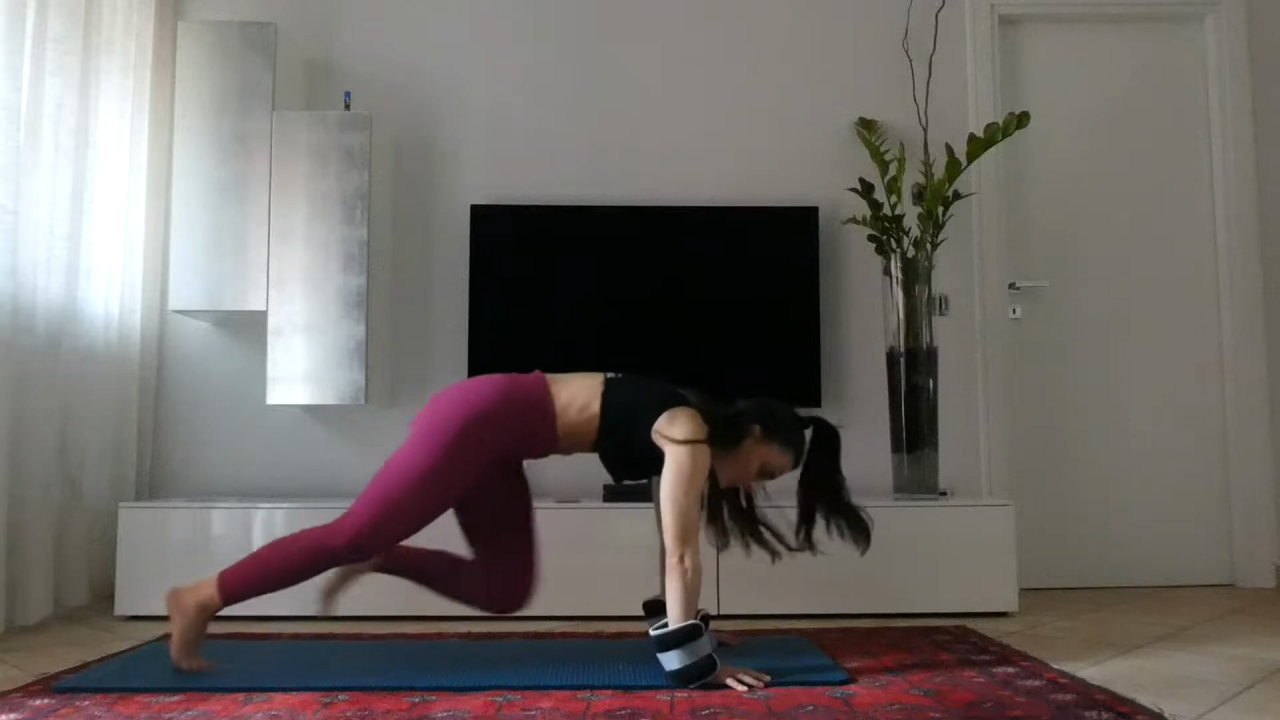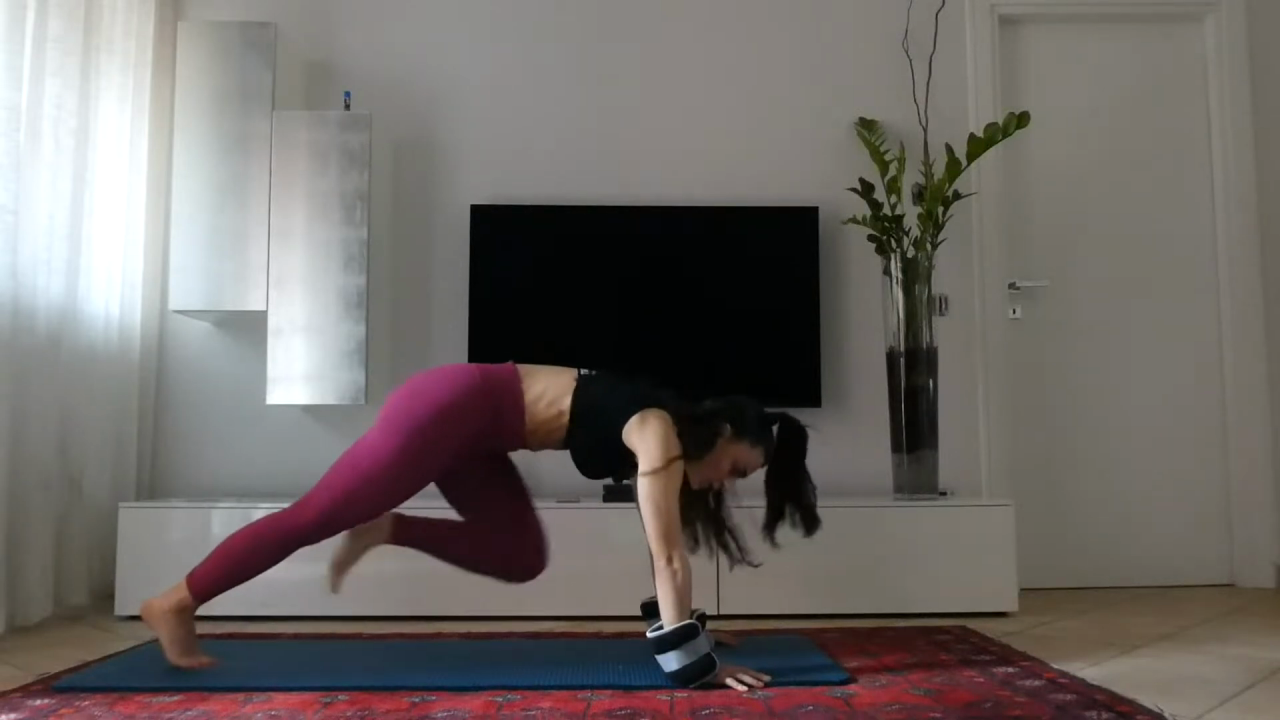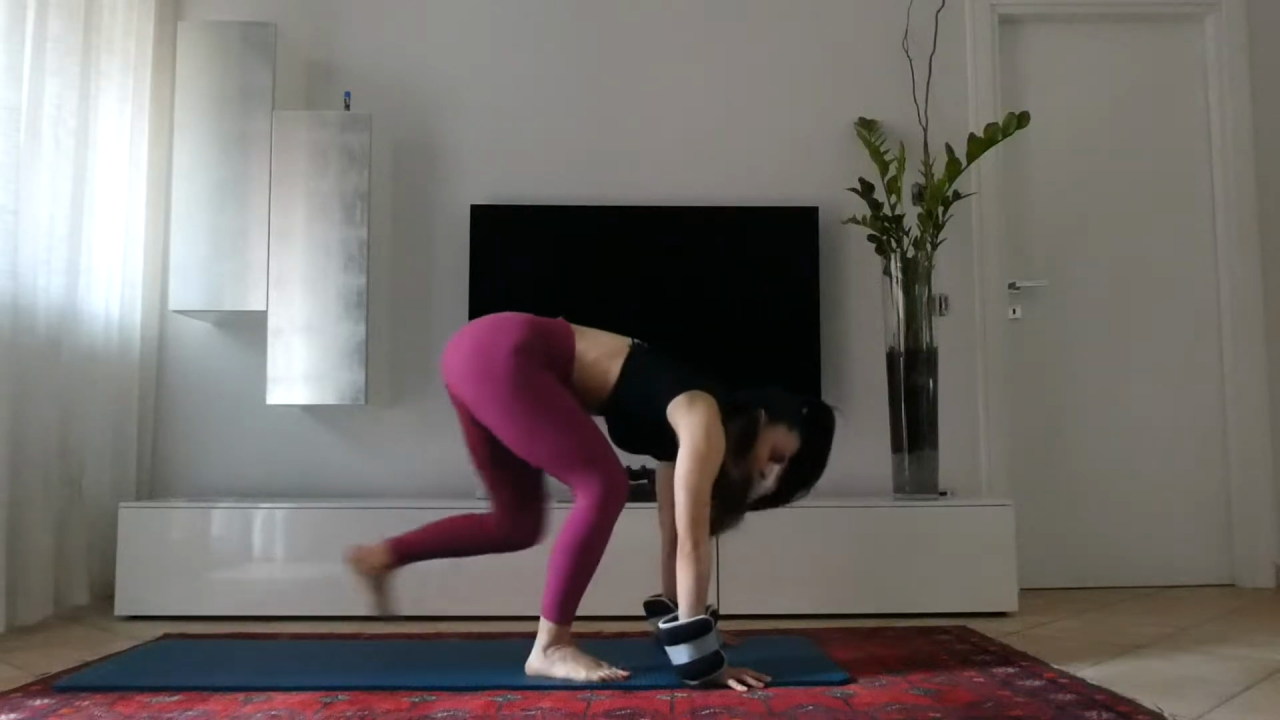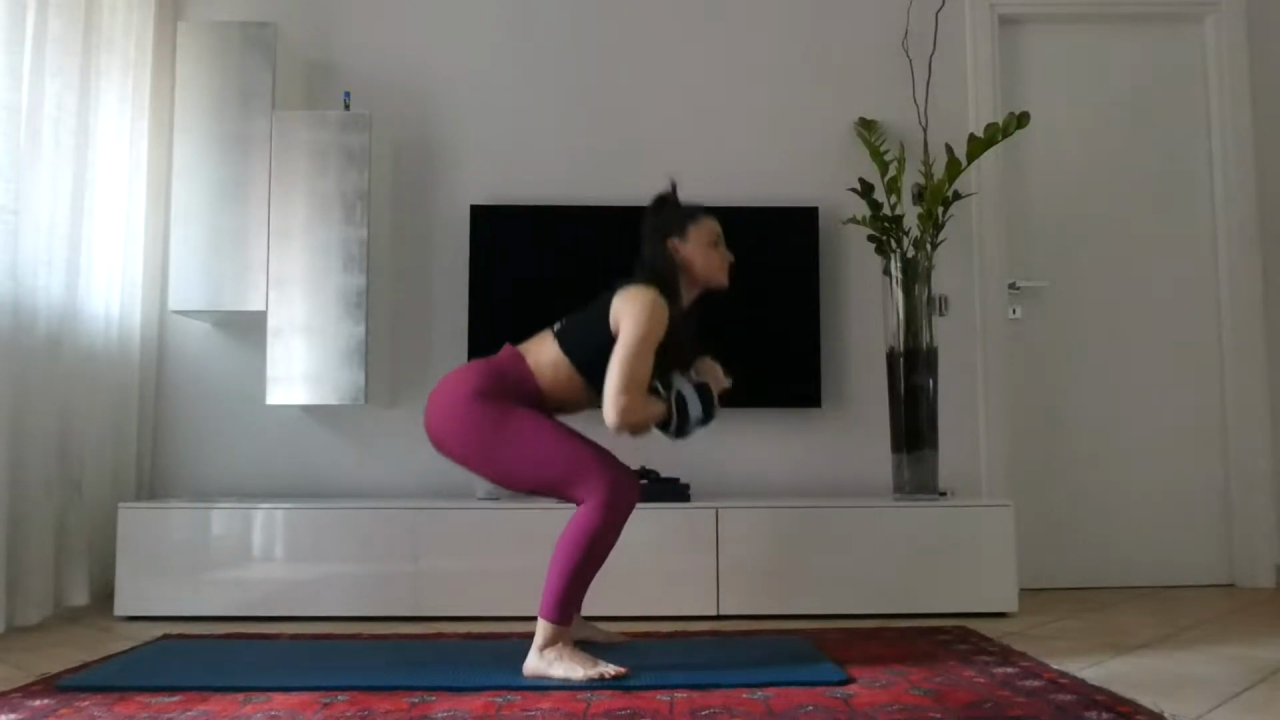
dt=1s
person 1, frame 1
left shoulder: (690, 435)
right shoulder: (690, 433)
left elbow: (679, 552)
right elbow: (680, 555)
left wrist: (688, 637)
right wrist: (692, 659)
left hip: (493, 426)
right hip: (478, 416)
left knee: (506, 592)
right knee: (353, 533)
left ankle: (374, 555)
right ankle: (200, 597)
person 1, frame 2
left shoulder: (667, 436)
right shoulder: (660, 433)
left elbow: (668, 553)
right elbow: (666, 557)
left wrist: (688, 637)
right wrist: (691, 658)
left hip: (464, 418)
right hip: (451, 407)
left knee: (523, 556)
right knee: (317, 514)
left ankle: (387, 528)
right ankle: (175, 604)
person 1, frame 3
left shoulder: (678, 424)
right shoulder: (706, 422)
left elbow: (675, 539)
right elbow: (690, 545)
left wrist: (678, 631)
right wrist: (699, 656)
left hip: (489, 354)
right hip: (497, 355)
left knee: (519, 525)
right knee: (600, 487)
left ankle: (382, 557)
right ankle: (549, 647)
person 1, frame 4
left shoulder: (663, 306)
right shoulder: (647, 302)
left elbow: (625, 398)
right elbow: (618, 413)
left wrist: (688, 382)
right wrist: (683, 399)
left hip: (488, 402)
right hip: (471, 404)
left knee: (607, 485)
right knee: (612, 488)
left ankle: (562, 618)
right ankle: (546, 648)
